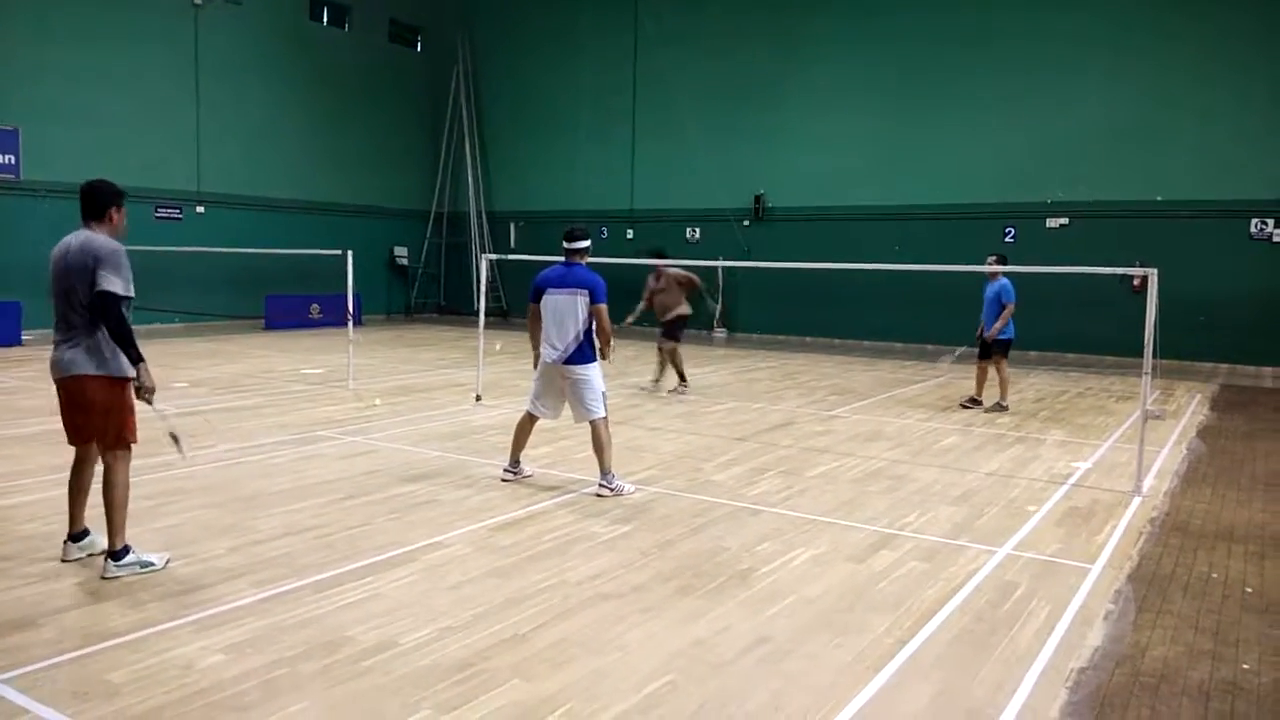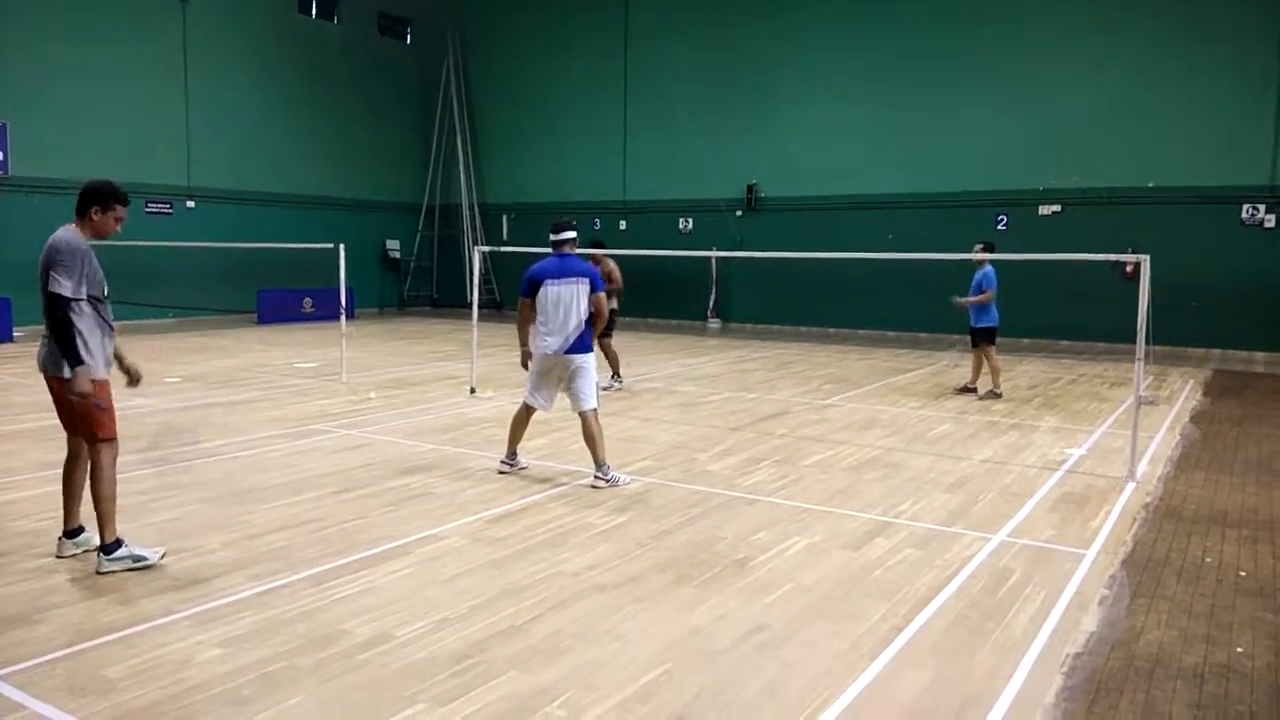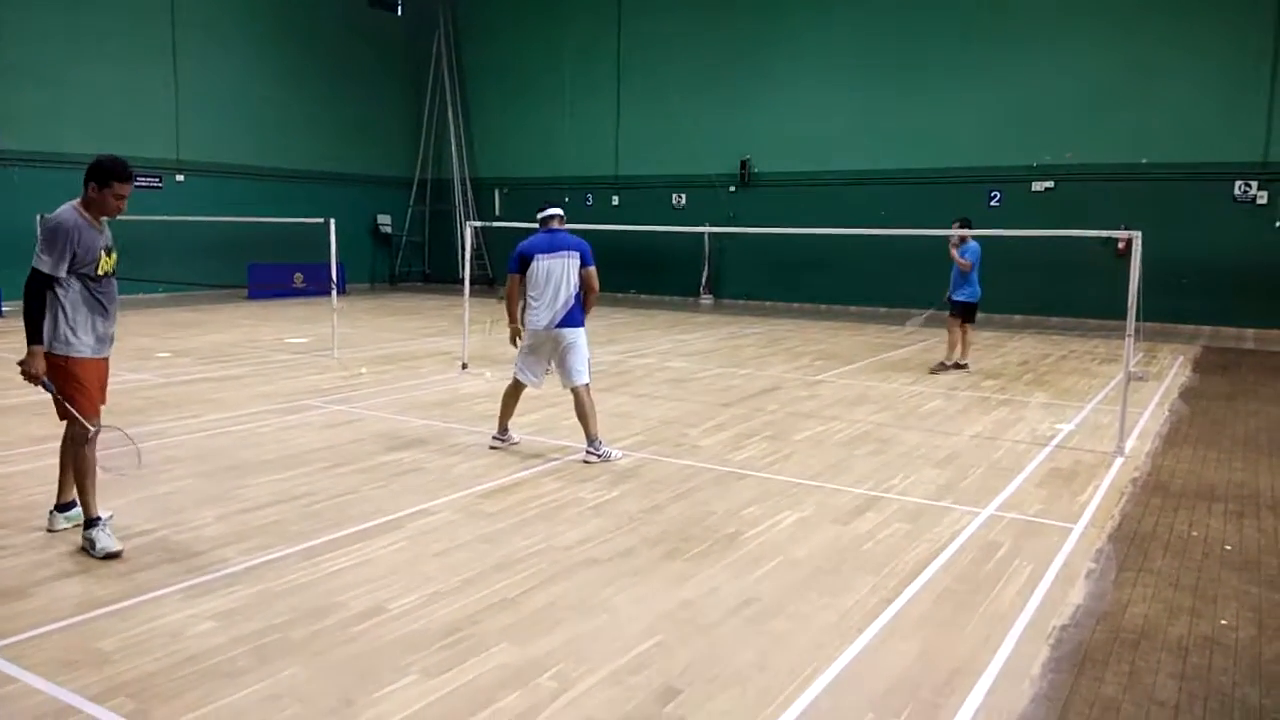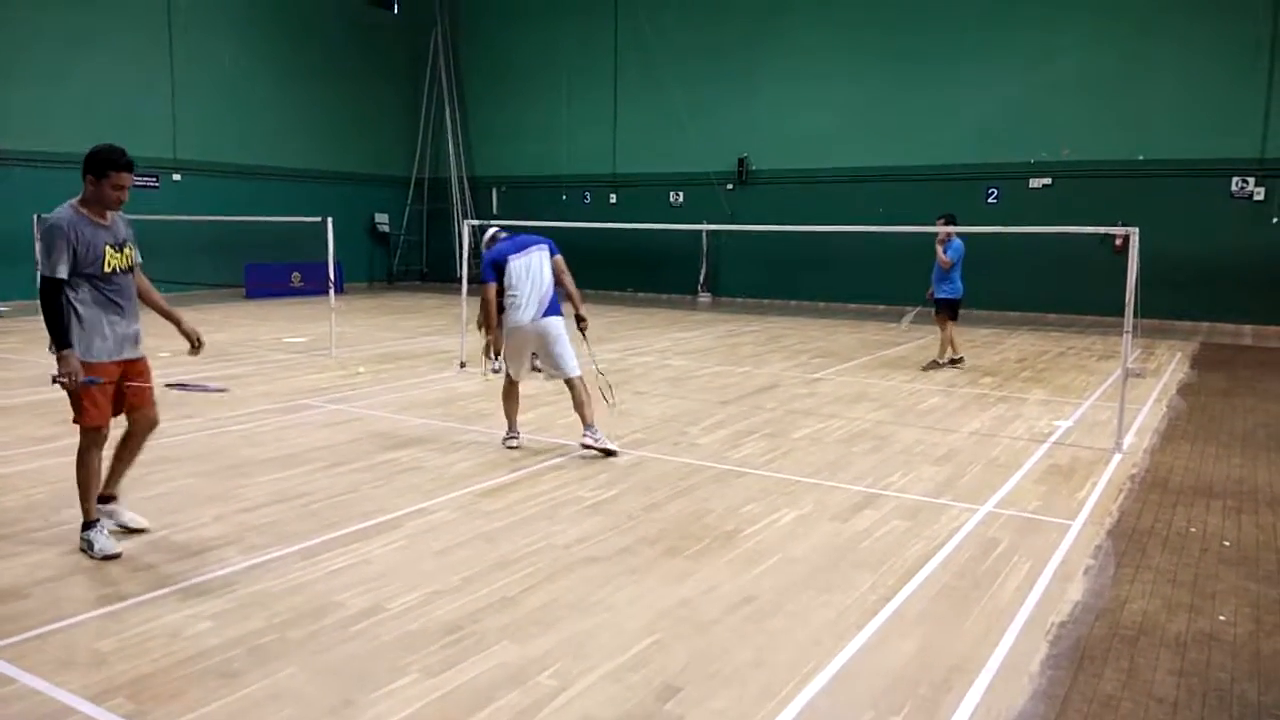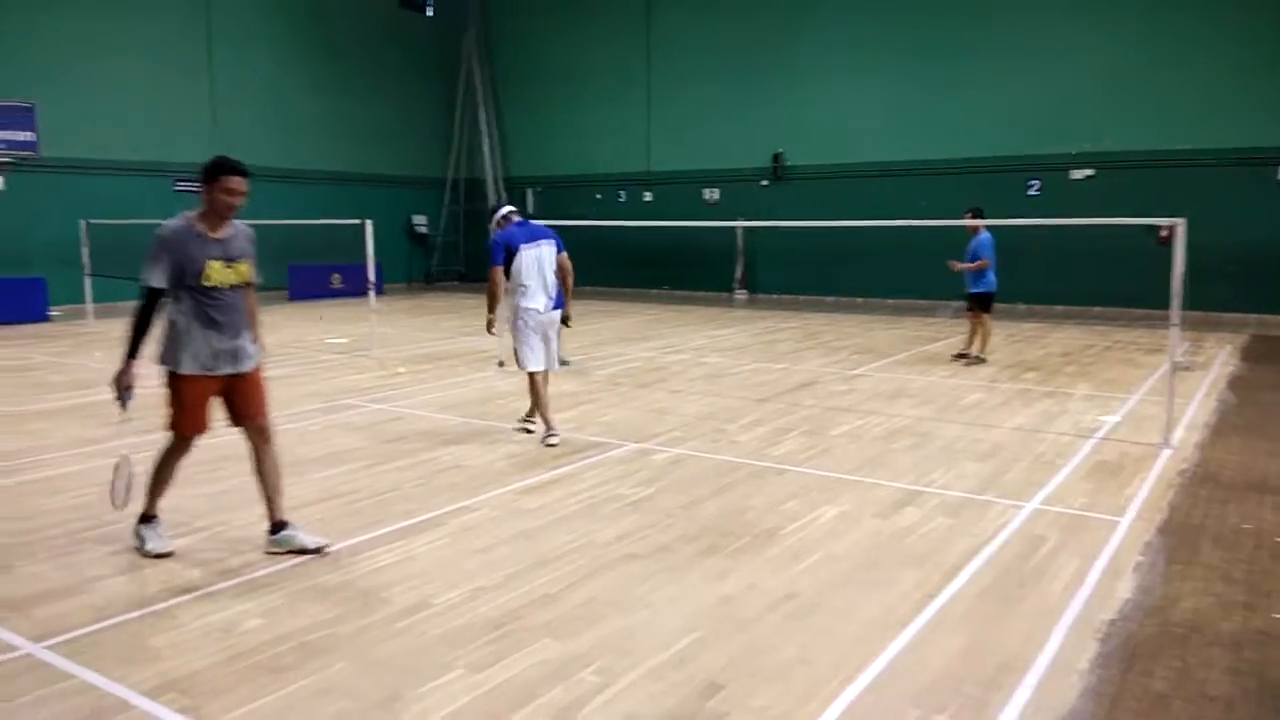
dt=0.5s
person 1, frame 1
left shoulder: (61, 250)
right shoulder: (108, 250)
right elbow: (110, 313)
right wrist: (139, 365)
left hip: (66, 366)
right hip: (101, 369)
left knee: (85, 452)
right knee: (116, 457)
left ankle: (77, 537)
right ankle: (118, 554)
person 1, frame 2
left shoulder: (74, 246)
right shoulder: (70, 247)
right elbow: (58, 312)
left wrist: (119, 359)
right wrist: (79, 370)
left hip: (80, 367)
right hip: (76, 370)
left knee: (81, 446)
right knee: (104, 448)
left ankle: (72, 533)
right ankle: (112, 548)
person 1, frame 3
left shoulder: (102, 227)
right shoulder: (64, 225)
right elbow: (36, 288)
right wrist: (35, 349)
left hip: (97, 344)
right hip: (71, 346)
left knee: (81, 427)
right knee: (85, 428)
left ankle: (65, 507)
right ankle: (93, 525)
person 1, frame 4
left shoulder: (120, 222)
right shoulder: (63, 225)
right elbow: (50, 292)
left wrist: (179, 320)
right wrist: (65, 353)
left hip: (128, 346)
right hip: (89, 352)
left knee: (146, 421)
right knee: (95, 434)
left ankle: (106, 497)
right ankle: (91, 526)
person 1, frame 5
left shoulder: (244, 235)
right shoulder: (173, 236)
right elbow: (150, 301)
left wrist: (256, 345)
right wrist: (129, 362)
left hip: (241, 359)
right hip: (191, 362)
left knee: (262, 434)
right knee: (183, 440)
left ankle: (279, 529)
right ankle: (147, 521)
person 2, frame 1
left shoulder: (543, 278)
right shoulder: (593, 281)
left elbow: (533, 319)
right elbow: (603, 325)
left wrist: (537, 350)
right wrist: (605, 347)
left hip: (549, 359)
right hip: (581, 362)
left knee: (532, 413)
right knee: (598, 420)
left ankle: (512, 466)
right ankle: (607, 480)
person 2, frame 2
left shoulder: (535, 271)
right shoulder: (588, 271)
left elbow: (524, 313)
right elbow: (602, 313)
left wrist: (524, 347)
right wrist: (591, 335)
left hip: (545, 351)
right hip: (579, 352)
left knee: (528, 405)
right knee: (588, 411)
left ankle: (509, 458)
right ankle: (602, 472)
person 2, frame 3
left shoulder: (524, 247)
right shoulder: (580, 246)
left elbow: (512, 290)
right elbow: (593, 288)
left wrist: (514, 323)
right wrist: (581, 315)
left hip: (535, 327)
right hip: (570, 327)
left knee: (518, 381)
right knee: (580, 387)
left ankle: (501, 434)
right ankle: (594, 447)
person 2, frame 4
left shoulder: (491, 256)
right shoulder: (541, 242)
left elbow: (489, 300)
right elbow: (564, 275)
left wrist: (492, 335)
right wrist: (580, 311)
left hip: (517, 324)
right hip: (550, 319)
left knee: (512, 377)
right knee: (573, 378)
left ankle: (512, 434)
right ankle: (591, 434)
person 2, frame 5
left shoulder: (501, 239)
right shoulder: (549, 234)
left elbow: (496, 282)
right elbow: (567, 271)
left wrist: (491, 314)
right wrist: (567, 305)
left hip: (526, 312)
right hip: (552, 310)
left knee: (535, 372)
right knee: (543, 369)
left ankle: (550, 429)
right ankle: (531, 418)
